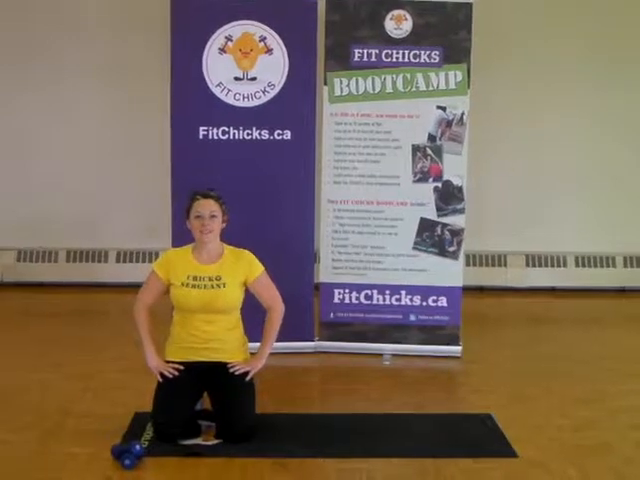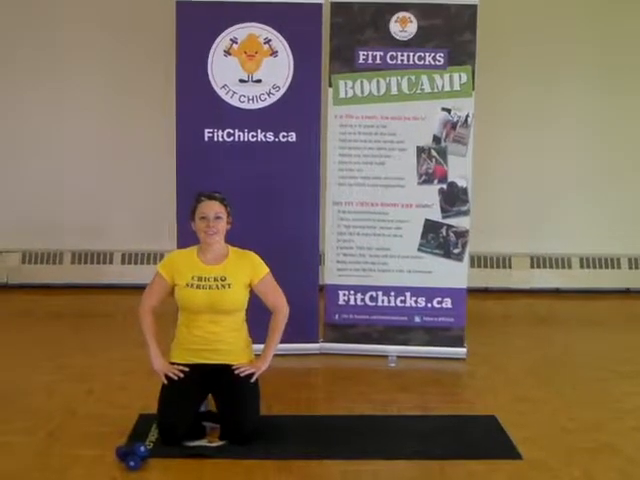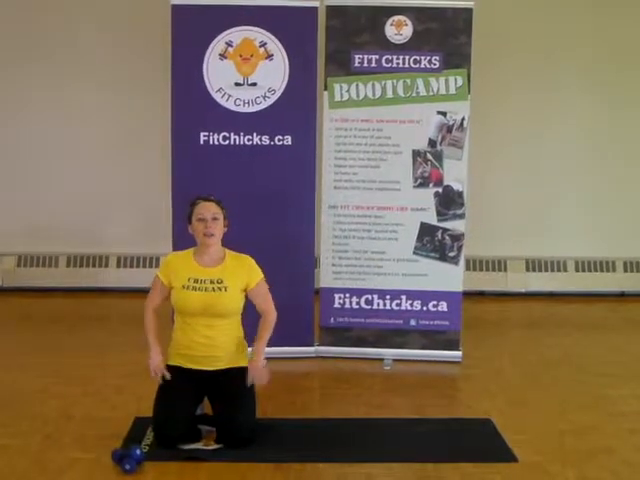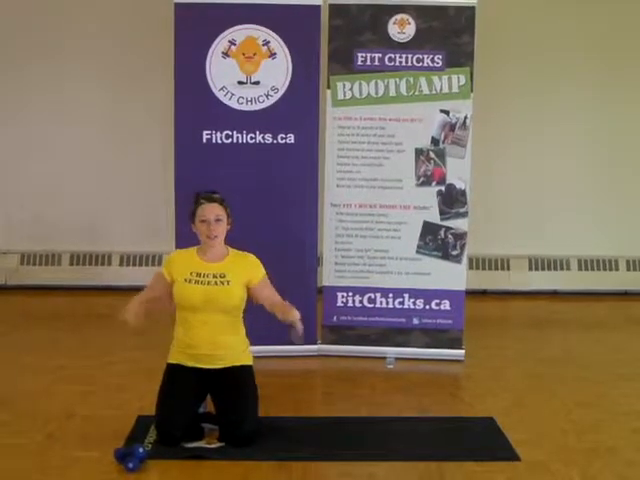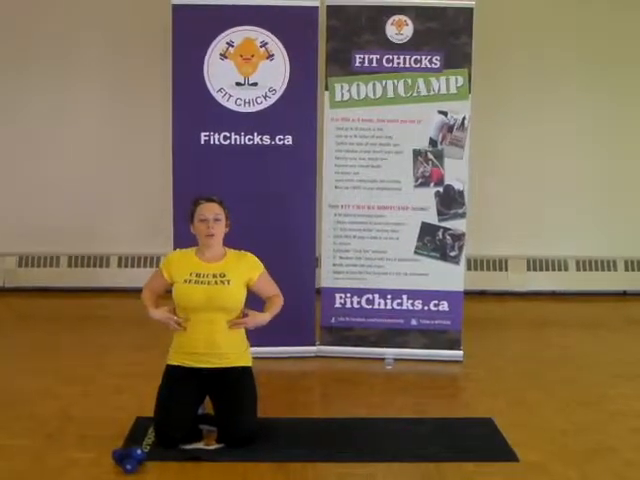
dt=1s
person 1, frame 1
left shoulder: (243, 260)
right shoulder: (171, 260)
left elbow: (276, 306)
right elbow: (142, 305)
left wrist: (261, 356)
right wrist: (151, 355)
left hip: (230, 358)
right hip: (182, 357)
left knee: (239, 432)
right knee: (166, 430)
left ankle: (217, 405)
right ankle: (192, 401)
person 1, frame 2
left shoulder: (248, 261)
right shoulder: (176, 261)
left elbow: (281, 308)
right elbow: (146, 307)
left wrist: (266, 357)
right wrist: (156, 356)
left hip: (235, 361)
right hip: (186, 360)
left knee: (243, 432)
right knee: (171, 432)
left ankle: (219, 412)
right ankle: (197, 410)
person 1, frame 3
left shoulder: (245, 265)
right shoulder: (173, 263)
left elbow: (268, 312)
right elbow: (151, 307)
left wrist: (259, 352)
right wrist: (154, 350)
left hip: (231, 365)
right hip: (182, 364)
left knee: (240, 436)
right knee: (167, 435)
left ankle: (218, 406)
right ankle: (193, 408)
person 1, frame 4
left shoulder: (247, 263)
right shoulder: (176, 261)
left elbow: (275, 303)
right elbow: (152, 294)
left wrist: (292, 315)
right wrist: (136, 304)
left hip: (233, 362)
right hip: (184, 361)
left knee: (242, 435)
right knee: (168, 433)
left ankle: (219, 413)
right ankle: (195, 410)
person 1, frame 5
left shoulder: (246, 261)
right shoulder: (175, 261)
left elbow: (275, 296)
right elbow: (149, 290)
left wrist: (265, 316)
right wrist: (154, 311)
left hip: (232, 363)
right hip: (184, 362)
left knee: (241, 436)
right knee: (167, 435)
left ankle: (219, 413)
right ankle: (195, 415)
